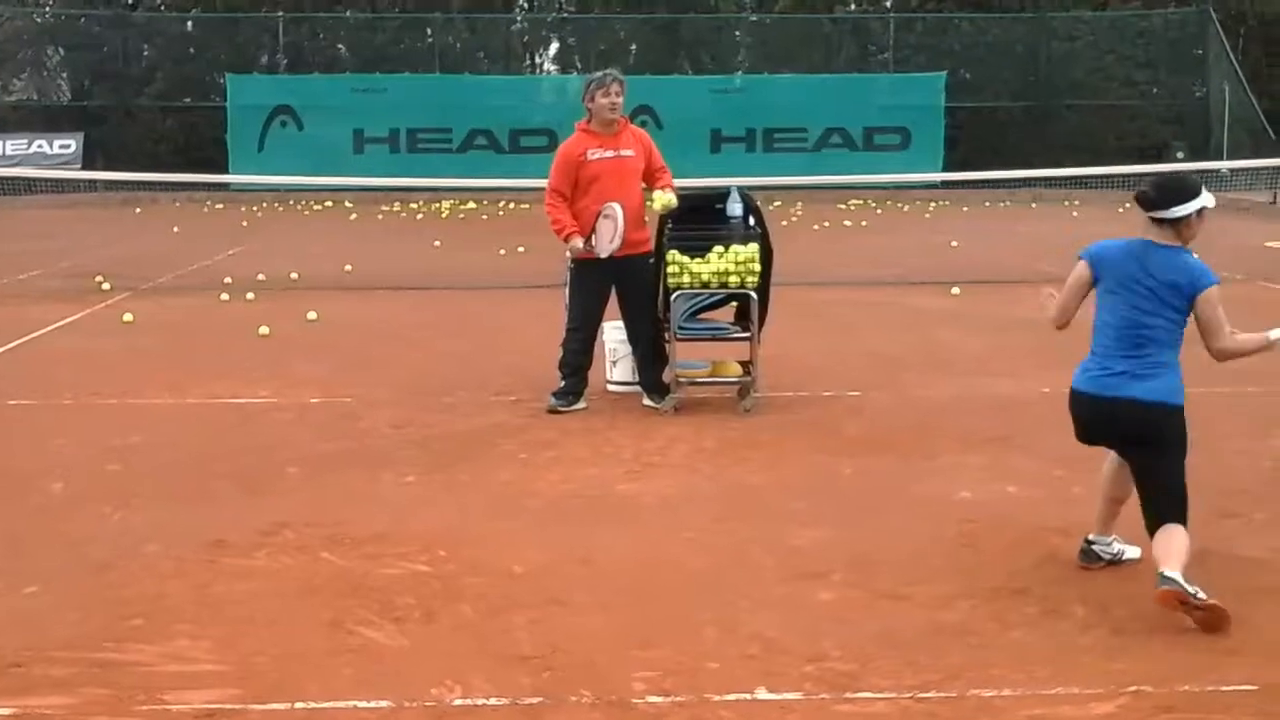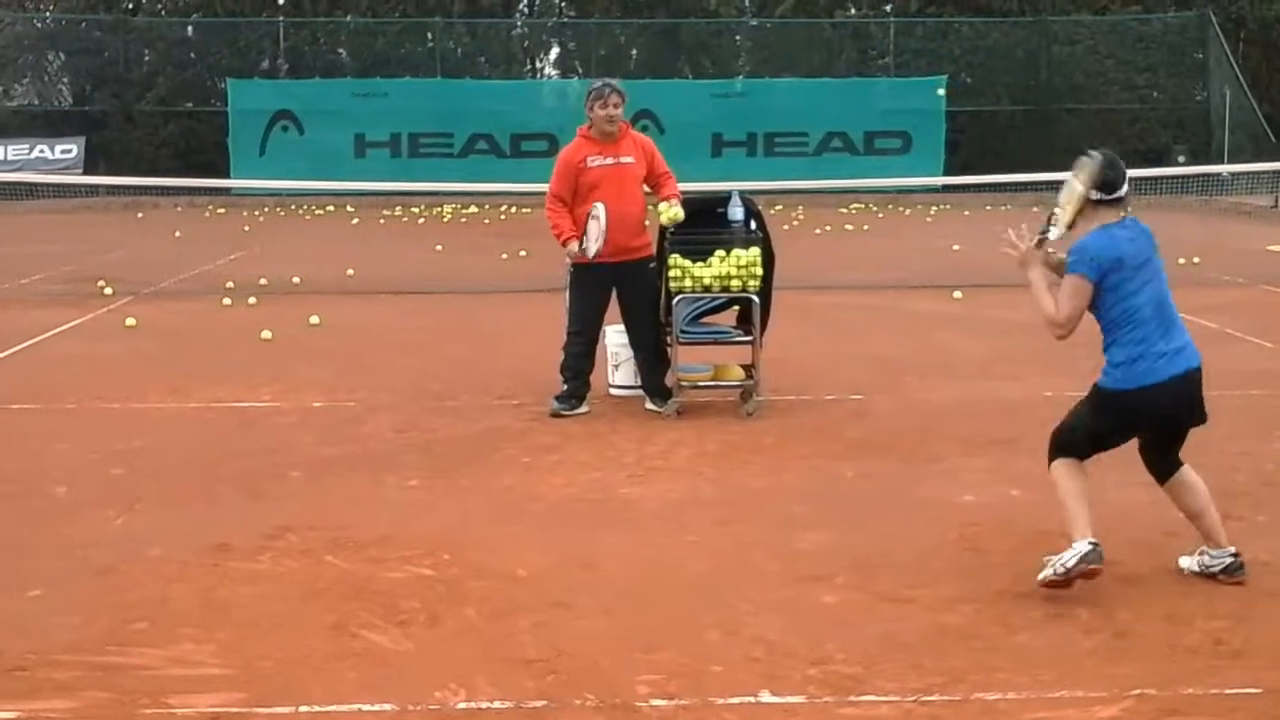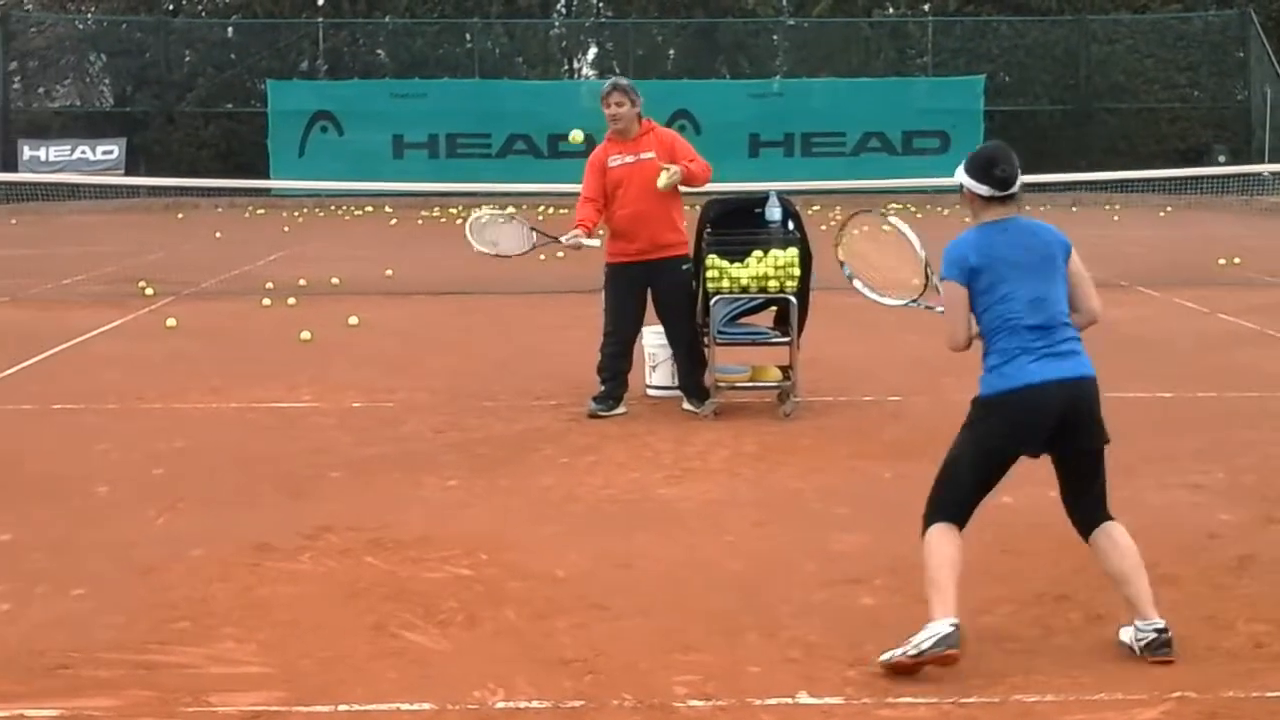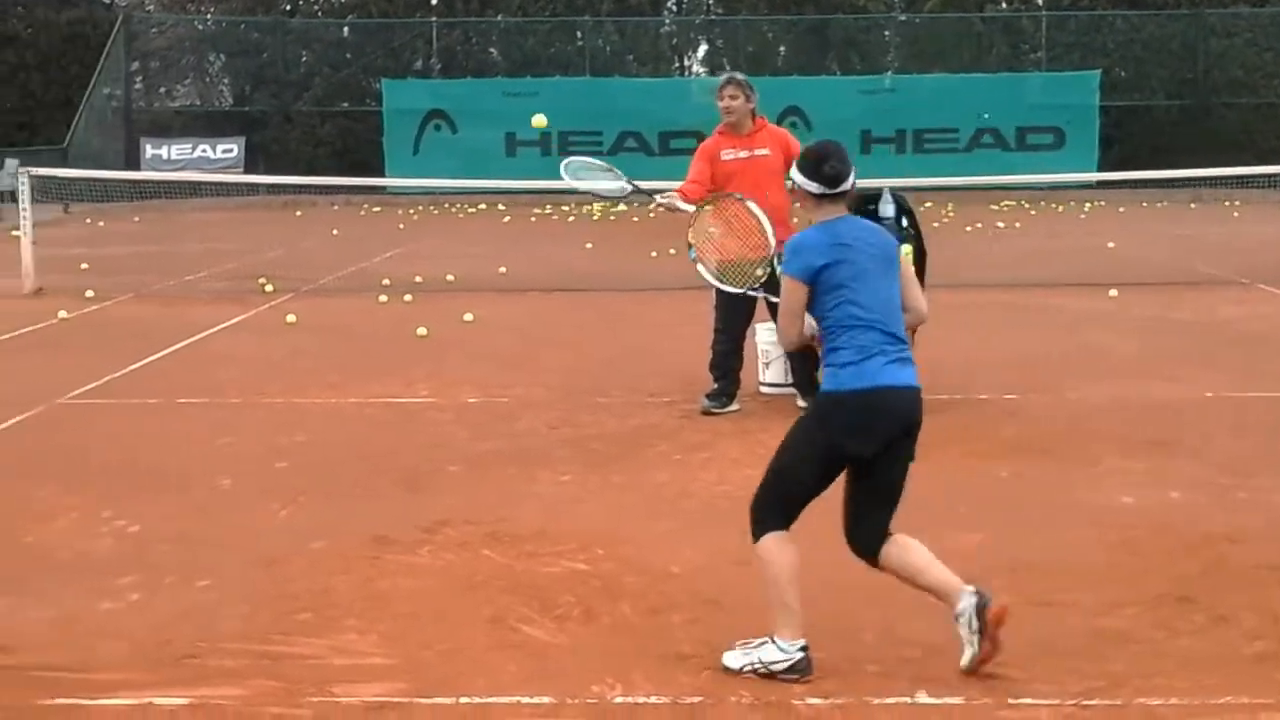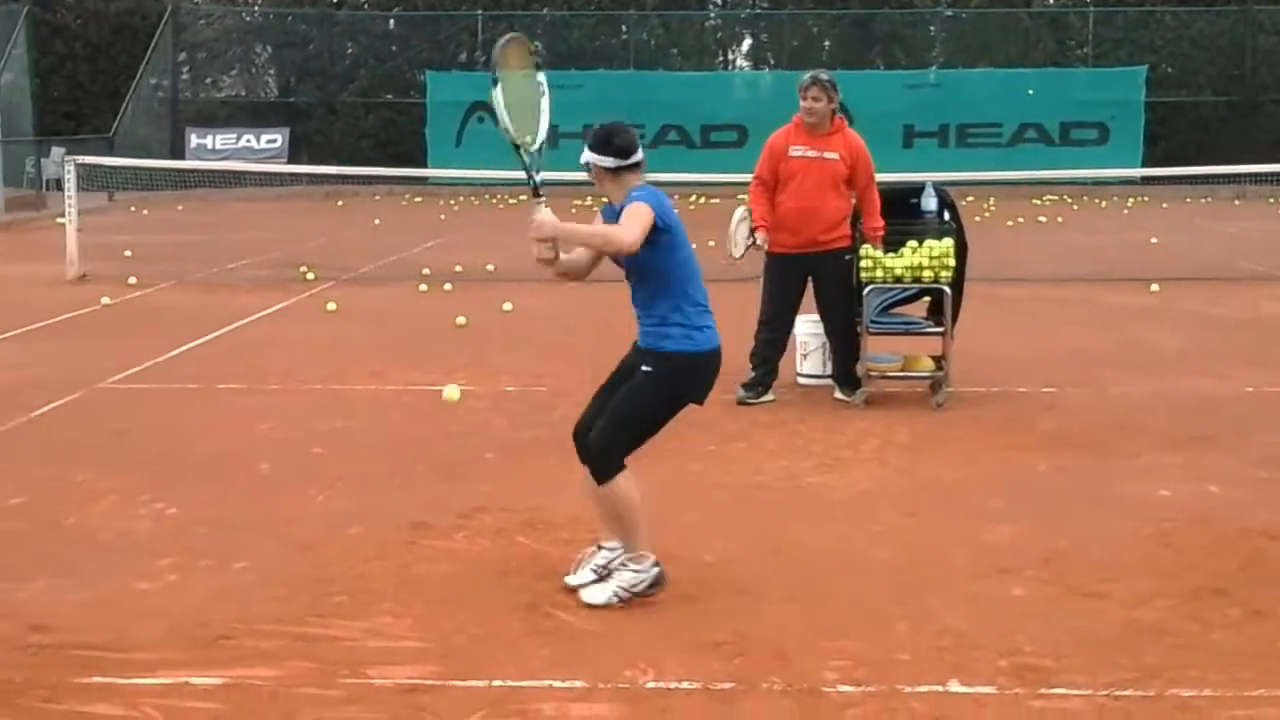
dt=0.5s
person 1, frame 1
left shoulder: (1104, 253)
right shoulder: (1195, 273)
left elbow: (1059, 318)
right elbow: (1221, 348)
left wrist: (1056, 300)
left hip: (1089, 399)
right hip: (1147, 407)
left knee: (1128, 451)
right knee: (1167, 519)
left ankle: (1099, 541)
right ankle: (1174, 578)
person 1, frame 2
left shoulder: (1087, 251)
right shoulder: (1139, 232)
left elbow: (1060, 326)
left wrist: (1032, 268)
right wrist: (1048, 259)
left hip: (1131, 387)
right hip: (1183, 376)
left knee: (1065, 450)
right knee: (1165, 459)
left ankle: (1082, 548)
right ankle: (1222, 554)
person 1, frame 3
left shoulder: (962, 251)
right shoulder: (1053, 239)
left elbow: (958, 339)
right elbow: (1091, 312)
left hip: (1010, 399)
right hip: (1076, 388)
left knee: (944, 515)
right knee: (1094, 515)
left ankle: (941, 628)
right ankle: (1152, 627)
person 1, frame 4
left shoulder: (803, 248)
right shoulder: (883, 239)
left elbow: (790, 336)
right elbow: (916, 313)
left hip: (852, 400)
right hip: (903, 397)
left knee: (769, 514)
right knee: (871, 536)
left ankle: (788, 645)
right ankle: (968, 601)
person 1, frame 5
left shoulder: (644, 201)
right shoulder: (612, 206)
left elbow: (626, 242)
right elbow: (578, 267)
left wrist: (558, 228)
right wrist: (553, 251)
left hip: (685, 355)
right hip: (657, 346)
left knee: (604, 450)
right knee: (587, 435)
left ankle: (642, 566)
right ankle: (620, 549)
person 2, frame 1
left shoulder: (639, 138)
right shoulder: (572, 147)
left elbow: (659, 173)
right elbow: (556, 198)
left wrist: (665, 191)
right wrist: (571, 235)
left hip: (637, 251)
right hip: (590, 254)
left knee: (646, 325)
right knee: (581, 326)
left ankle: (654, 388)
right ankle: (571, 391)
person 2, frame 2
left shoulder: (641, 144)
right shoulder: (573, 153)
left elbow: (663, 178)
right elbow: (556, 203)
left wrist: (671, 200)
right wrist: (568, 239)
left hip: (637, 256)
right hip: (590, 259)
left knee: (647, 329)
right knee: (582, 331)
left ankle: (656, 391)
right ankle: (573, 394)
person 2, frame 3
left shoulder: (665, 139)
right shoulder: (600, 155)
left elbow: (700, 168)
right elbow: (591, 200)
left wrist: (681, 171)
right wrist: (582, 227)
left hip: (671, 253)
right hip: (623, 258)
left knee: (683, 328)
right knee: (618, 332)
left ankle: (695, 393)
right ankle: (611, 395)
person 2, frame 4
left shoulder: (778, 137)
right shoulder: (711, 147)
right elbow: (697, 185)
right wrist: (679, 197)
left hip: (780, 249)
right knee: (729, 328)
left ankle: (809, 389)
right ankle: (724, 392)
person 2, frame 5
left shoulder: (851, 143)
right shoulder: (780, 140)
left elbow: (866, 192)
right elbow: (761, 186)
left wrist: (875, 236)
right wrist: (760, 226)
left hip: (834, 249)
right hip: (784, 249)
left knee: (840, 321)
right knee: (773, 320)
left ankle: (847, 382)
right ankle: (760, 382)
